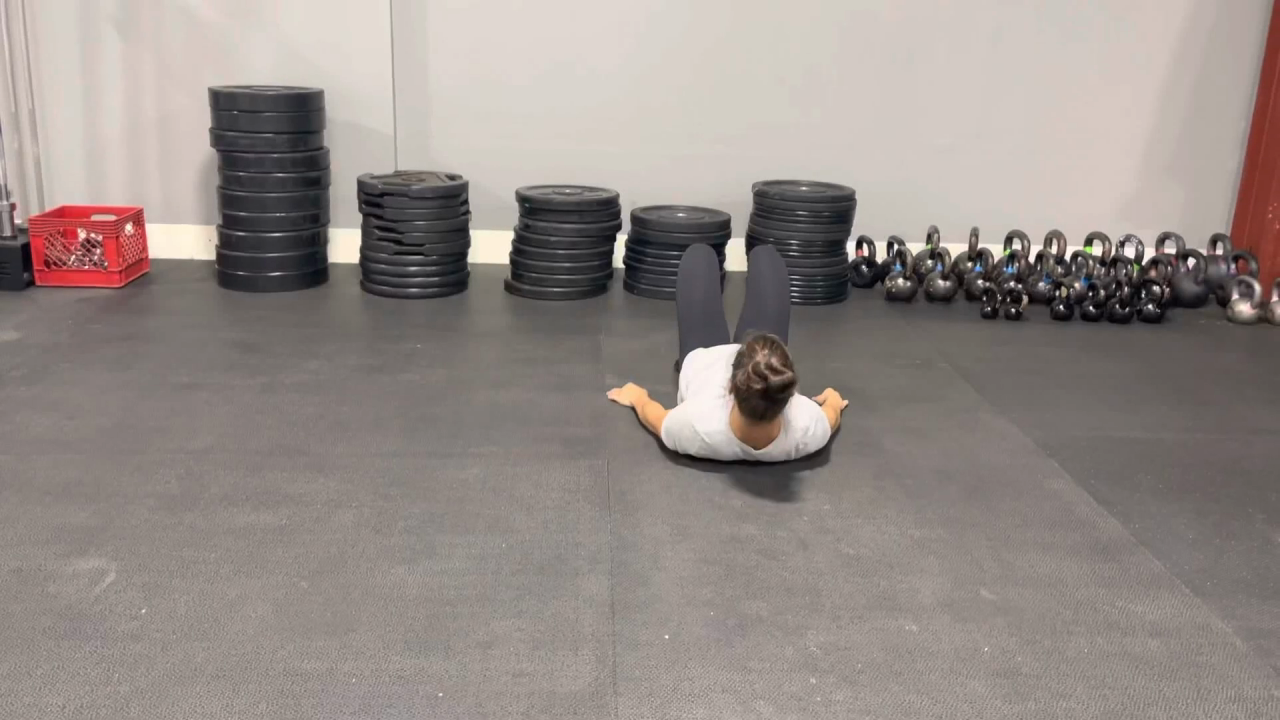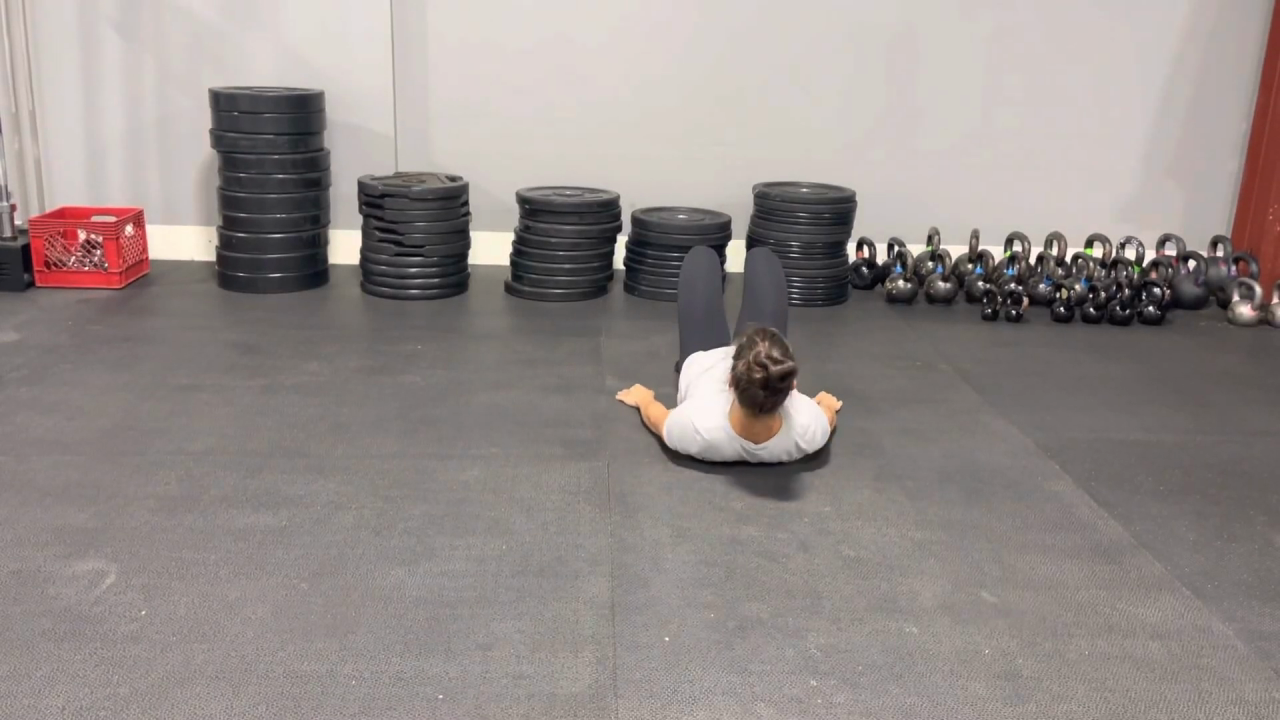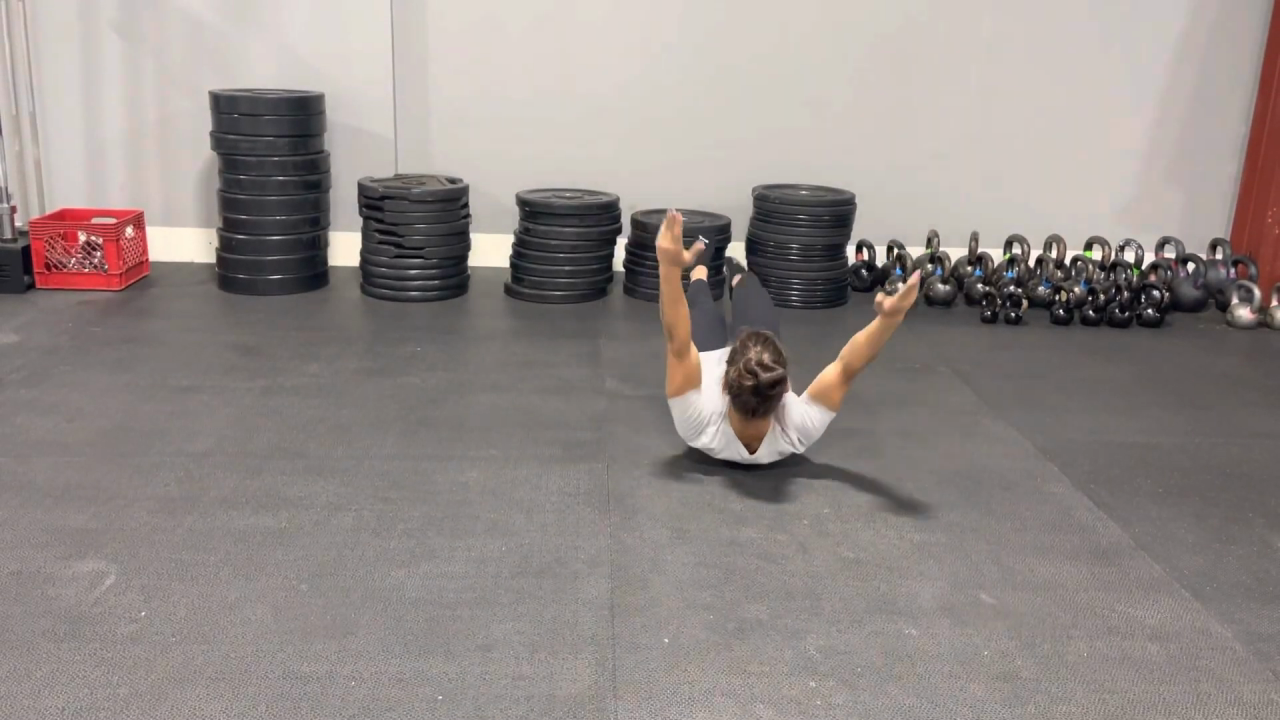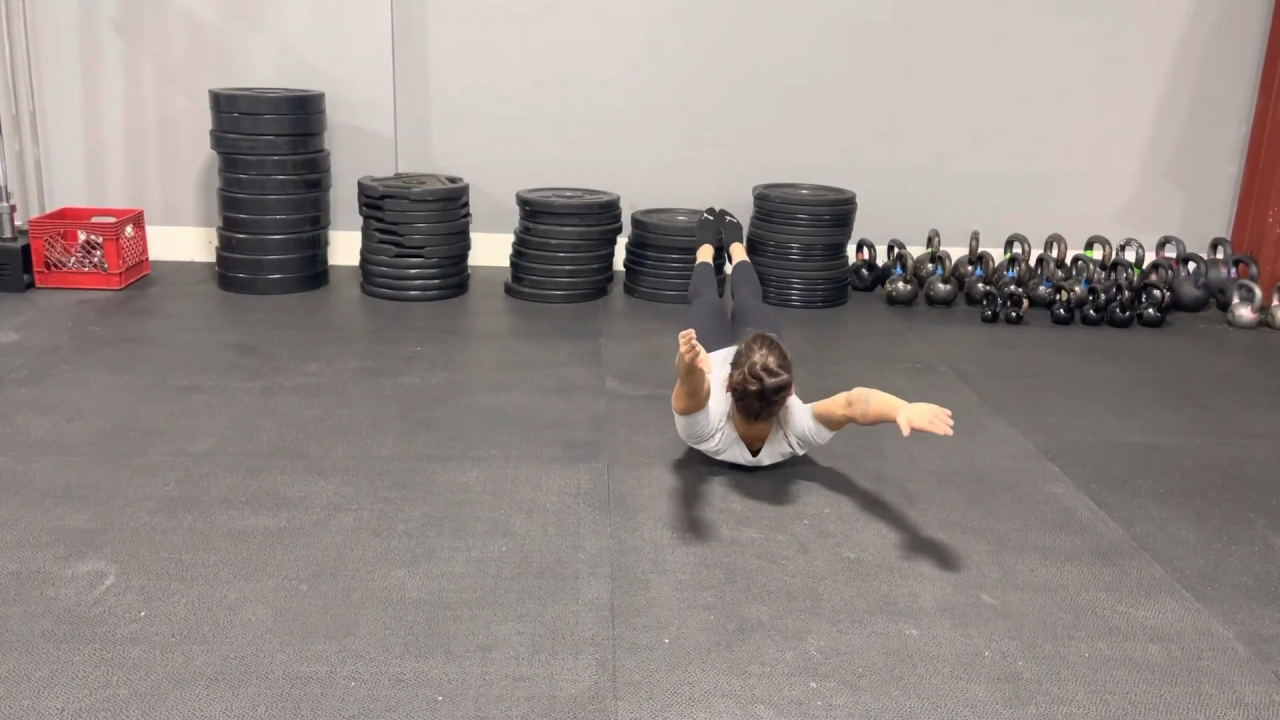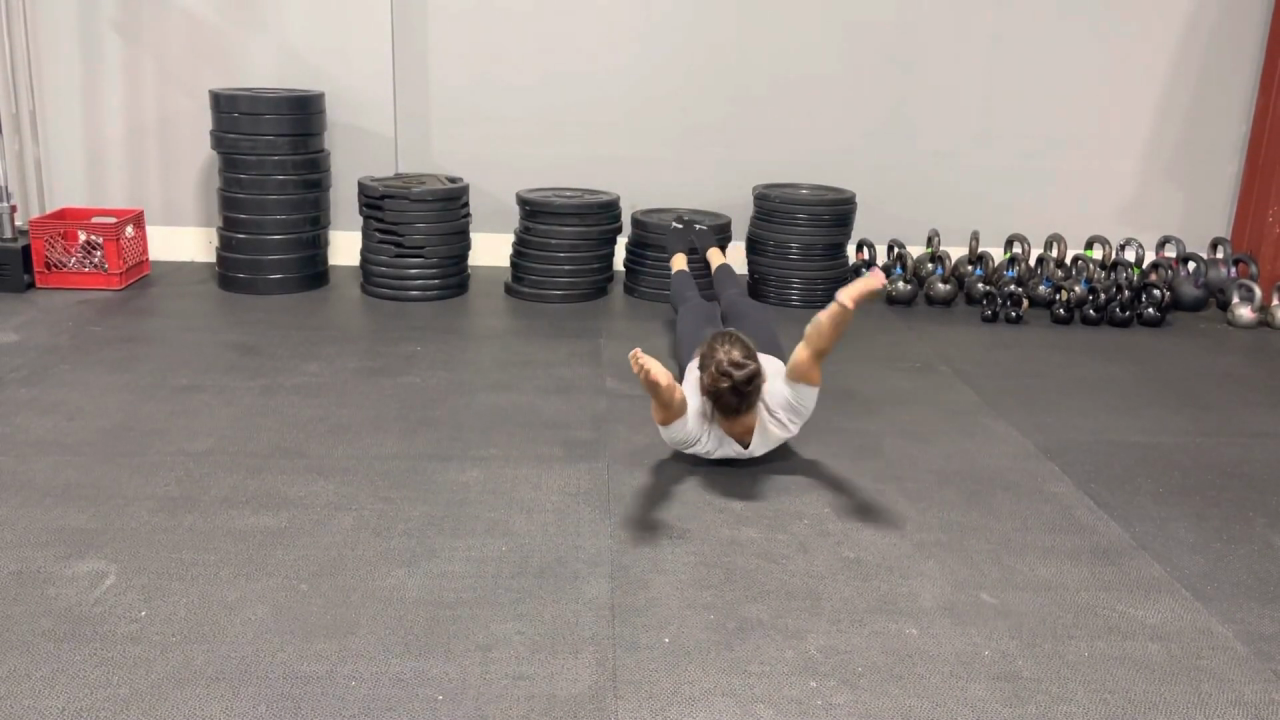
dt=1s
person 1, frame 1
left shoulder: (696, 425)
right shoulder: (807, 429)
left elbow: (656, 421)
left wrist: (635, 397)
right wrist: (833, 401)
left knee: (700, 254)
right knee: (764, 255)
person 1, frame 2
left shoulder: (696, 427)
right shoulder: (808, 431)
left elbow: (658, 419)
left wrist: (642, 398)
right wrist: (828, 404)
left knee: (701, 257)
right knee: (761, 258)
person 1, frame 3
left shoulder: (702, 428)
right shoulder: (795, 431)
left elbow: (677, 345)
right elbow: (845, 368)
left wrist: (668, 266)
right wrist: (889, 318)
left knee: (704, 310)
right knee: (752, 298)
left ankle: (698, 275)
right ankle: (737, 281)
person 1, frame 4
left shoulder: (706, 430)
right shoulder: (794, 433)
left elbow: (692, 387)
right elbow: (852, 403)
left wrist: (690, 366)
right wrist: (904, 409)
left knee: (707, 301)
right knee: (748, 300)
left ankle: (707, 247)
right ankle: (734, 244)
person 1, frame 5
left shoulder: (691, 434)
right shoulder: (784, 417)
right elbow: (813, 349)
right wrist: (844, 304)
left knee: (691, 306)
right knee: (738, 303)
left ankle: (678, 255)
right ankle: (710, 250)
